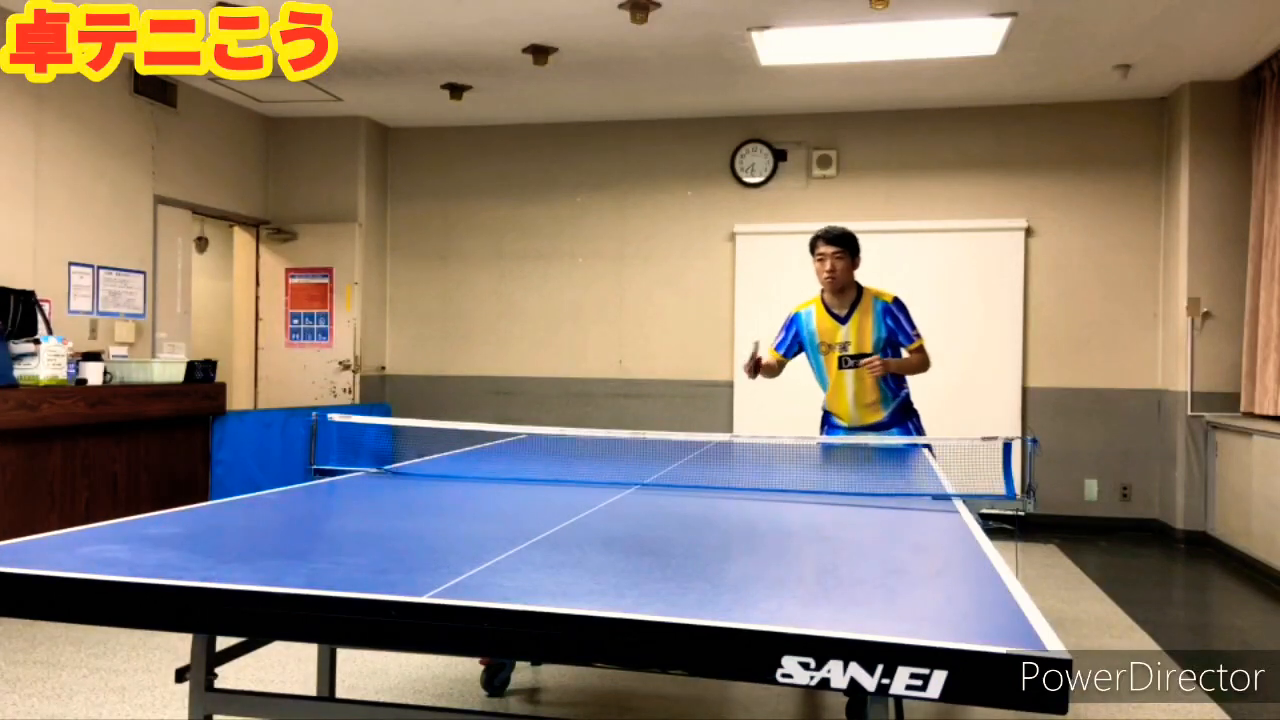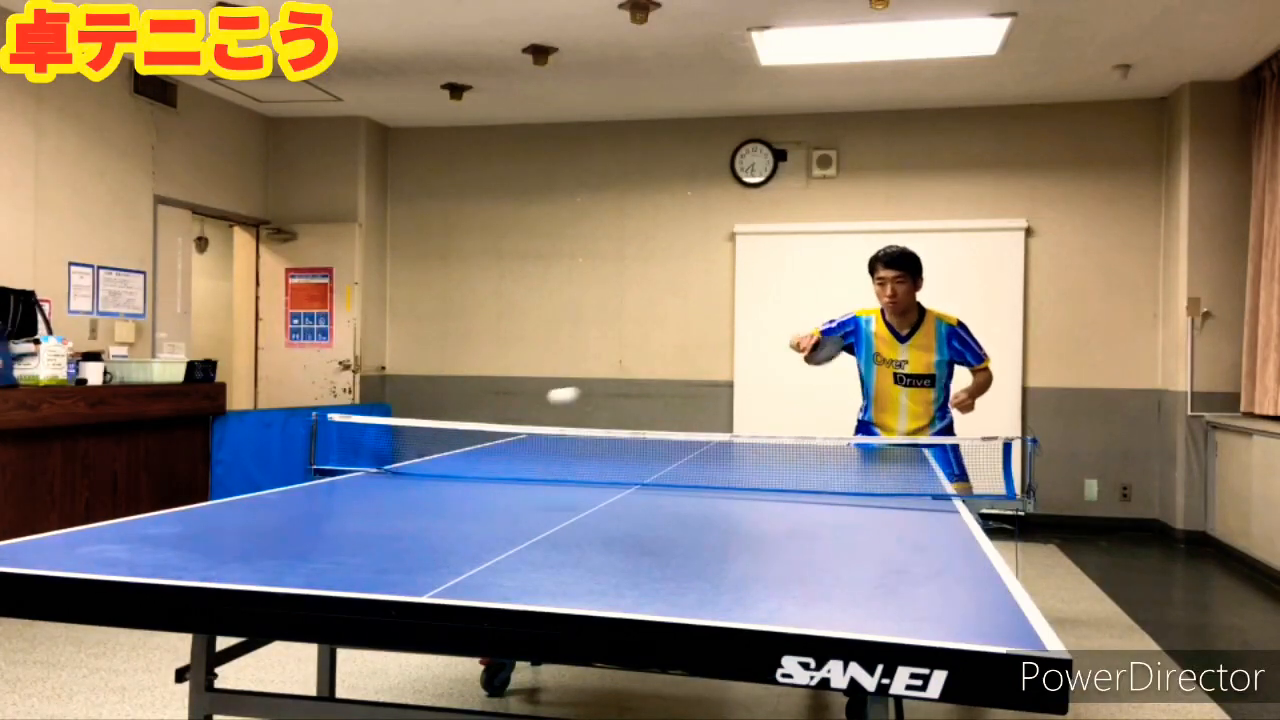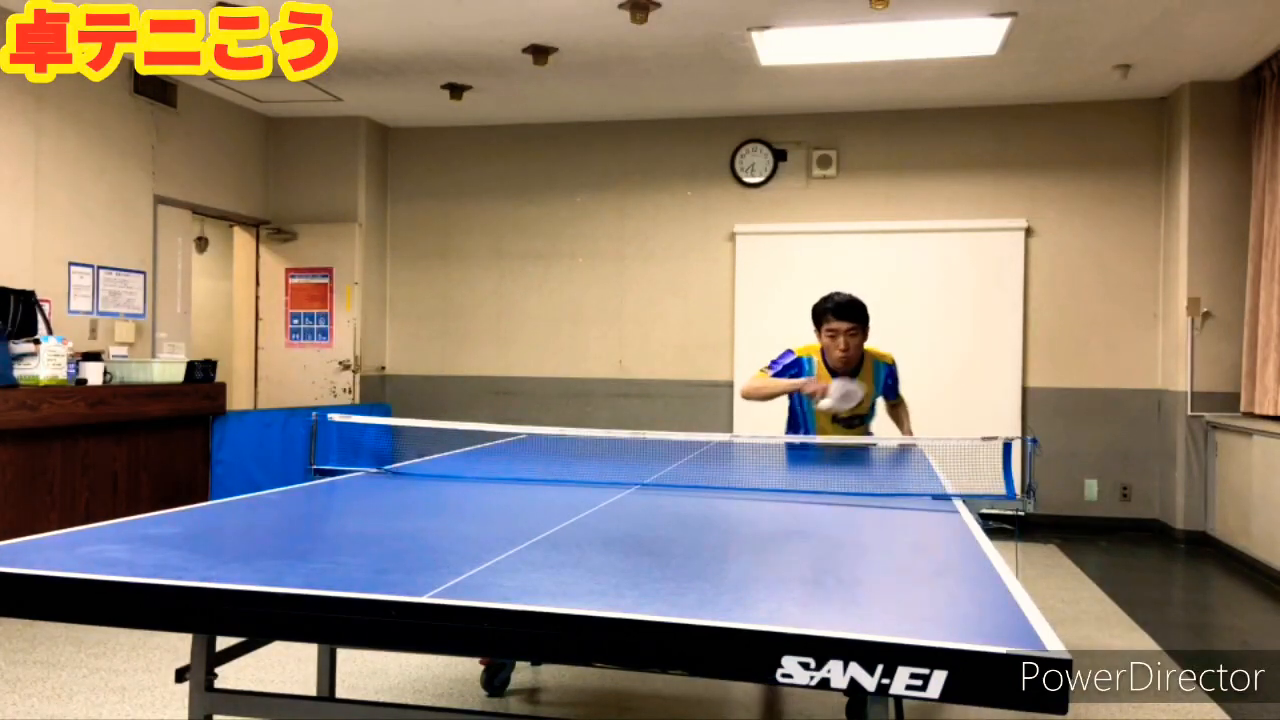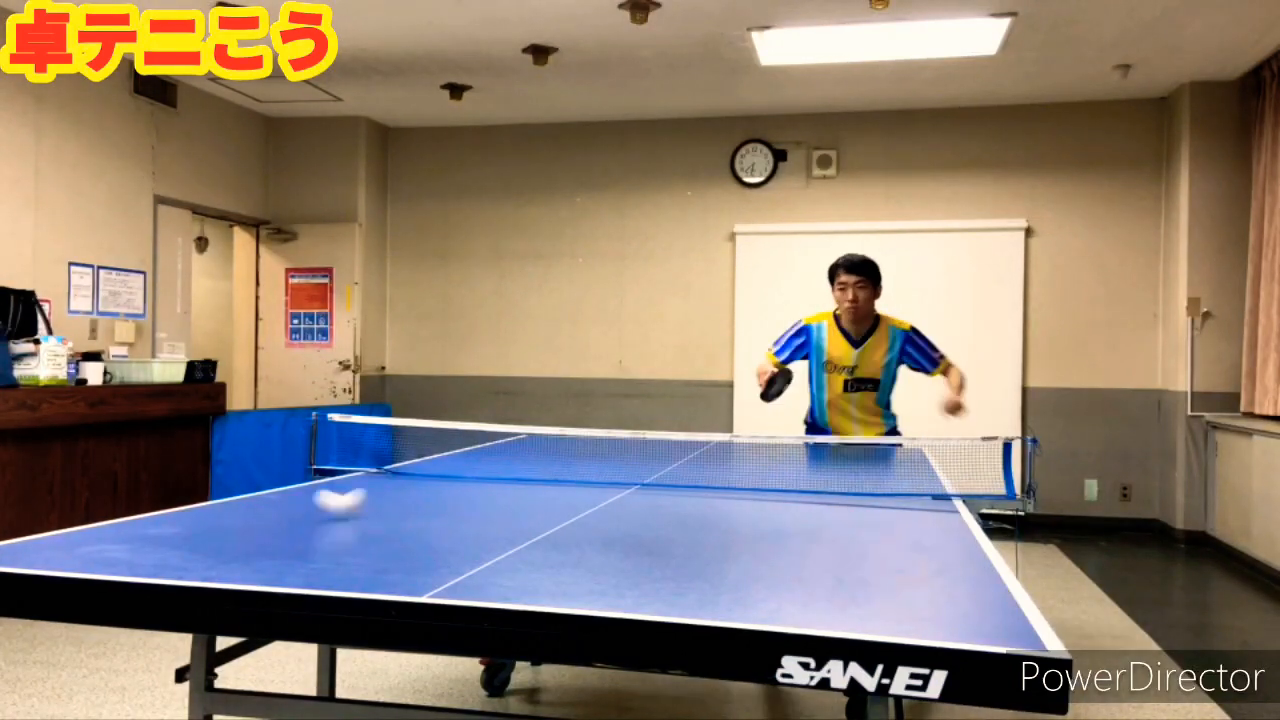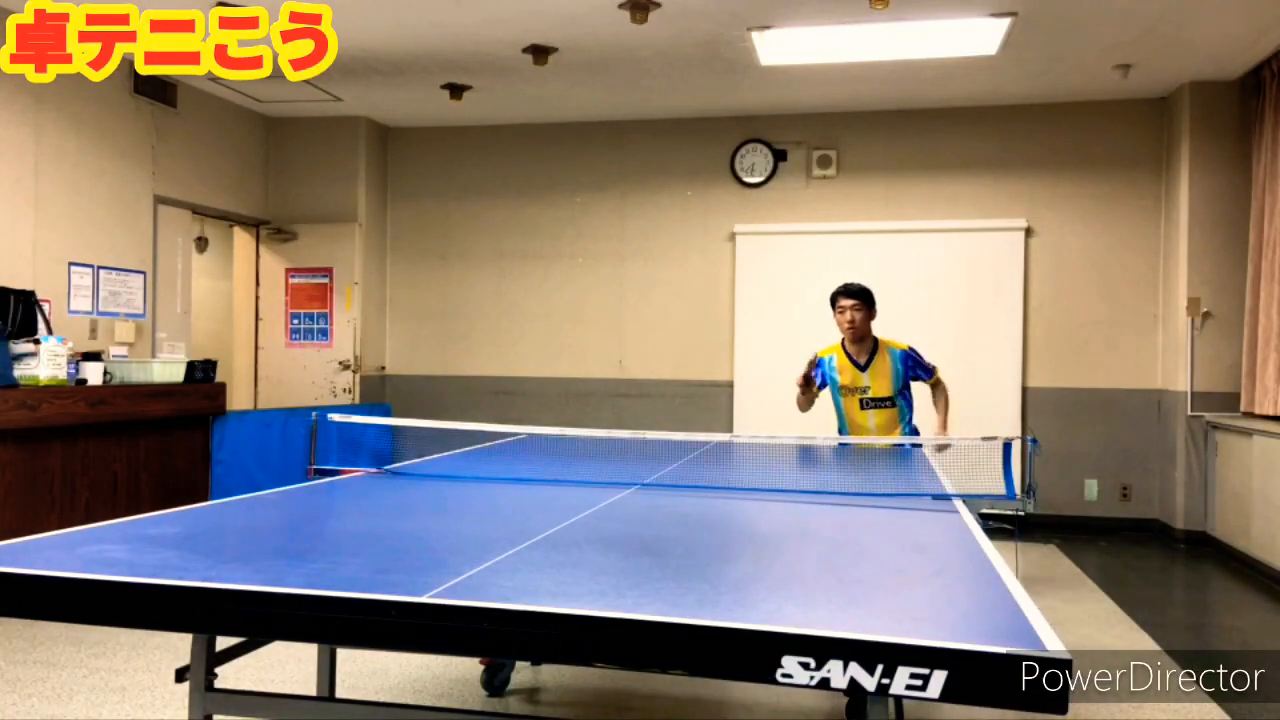
dt=0.4s
person 1, frame 1
left shoulder: (886, 306)
right shoulder: (802, 317)
left elbow: (922, 361)
right elbow: (776, 364)
left wrist: (889, 364)
right wrist: (762, 366)
left hip: (895, 425)
right hip: (839, 430)
person 1, frame 2
left shoulder: (947, 328)
right shoulder: (860, 324)
left elbow: (983, 372)
right elbow: (797, 342)
left wrist: (971, 392)
right wrist: (805, 341)
left hip: (932, 440)
right hip: (874, 440)
left knee: (960, 498)
person 1, frame 3
left shoulder: (883, 365)
right shoulder: (800, 362)
left elbow: (894, 402)
right elbow: (749, 389)
left wrist: (907, 434)
right wrist: (799, 384)
person 1, frame 4
left shoulder: (900, 334)
right shoulder: (812, 330)
left elbow: (951, 371)
right elbow: (768, 364)
left wrist: (954, 394)
right wrist: (767, 372)
person 1, frame 5
left shoulder: (900, 354)
right shoulder: (826, 360)
left elbow: (937, 385)
right elbow: (804, 406)
left wrist: (941, 427)
right wrist: (805, 392)
